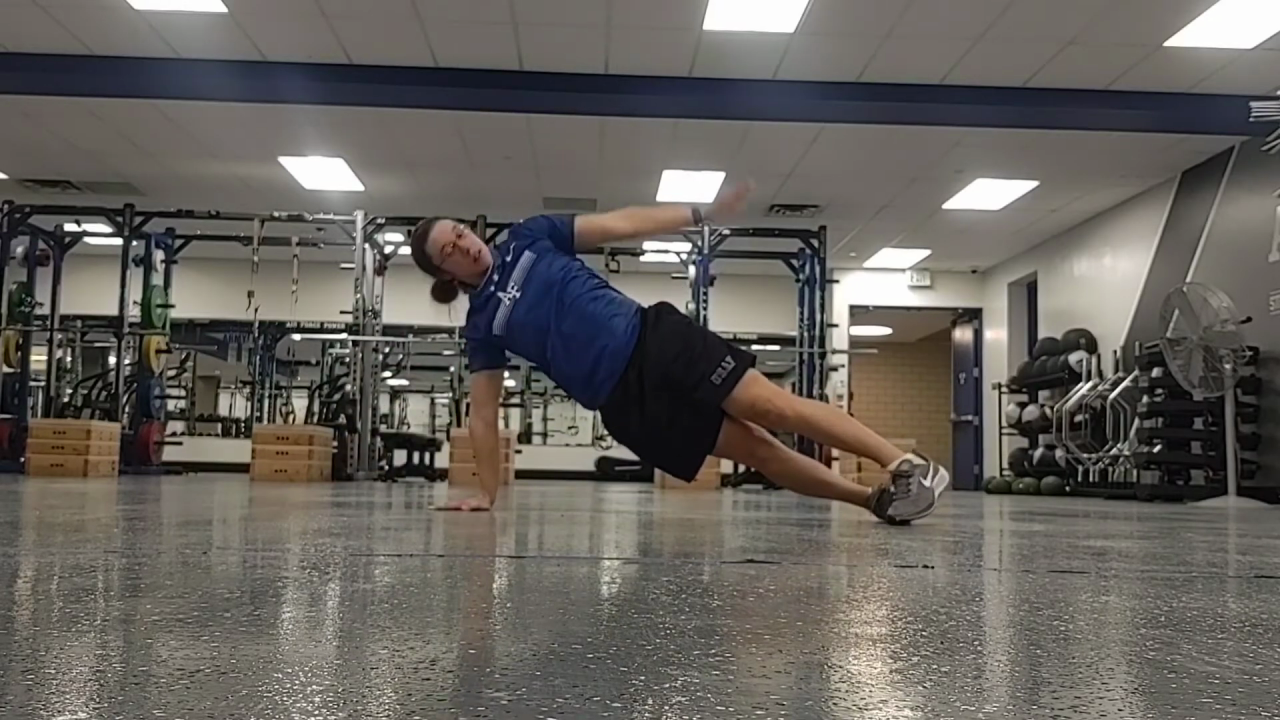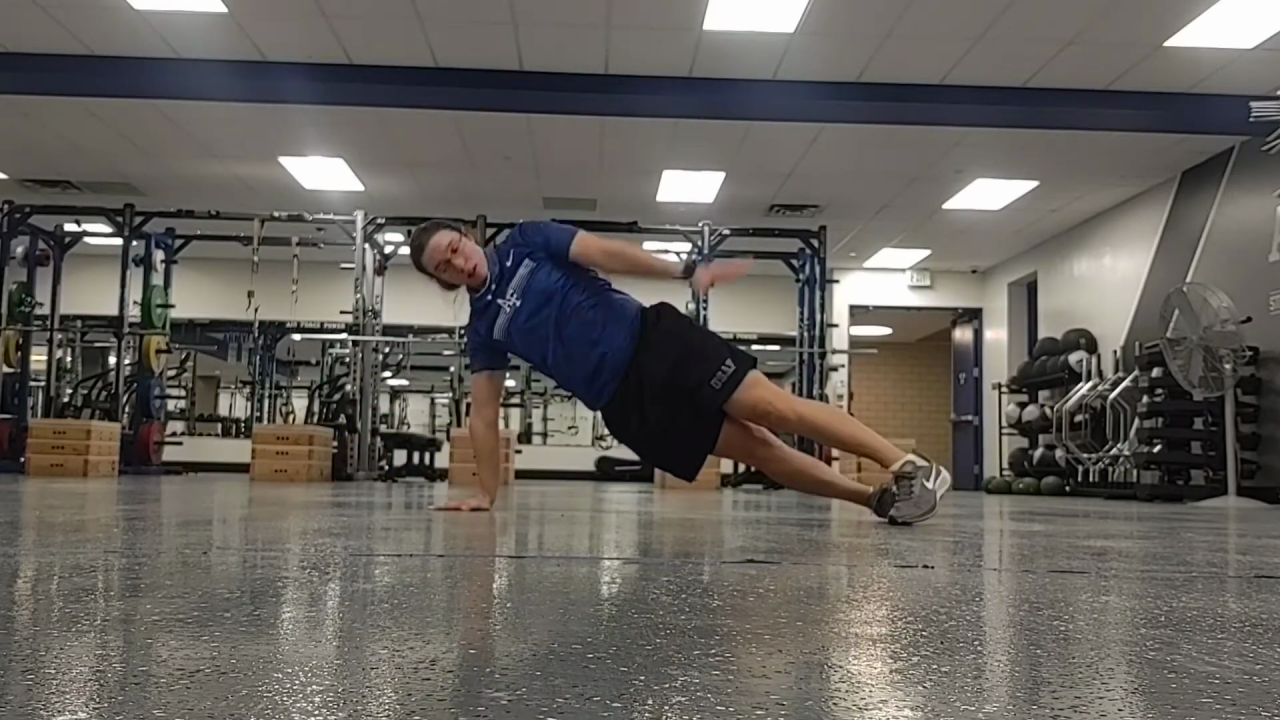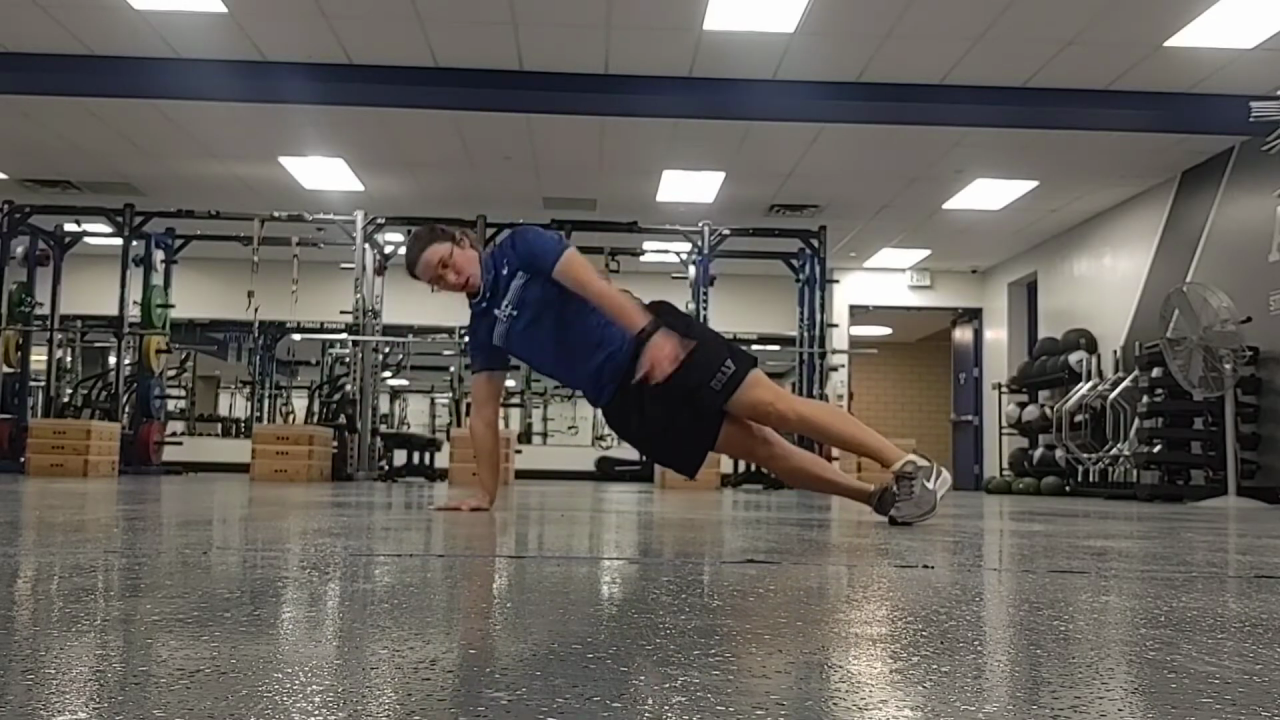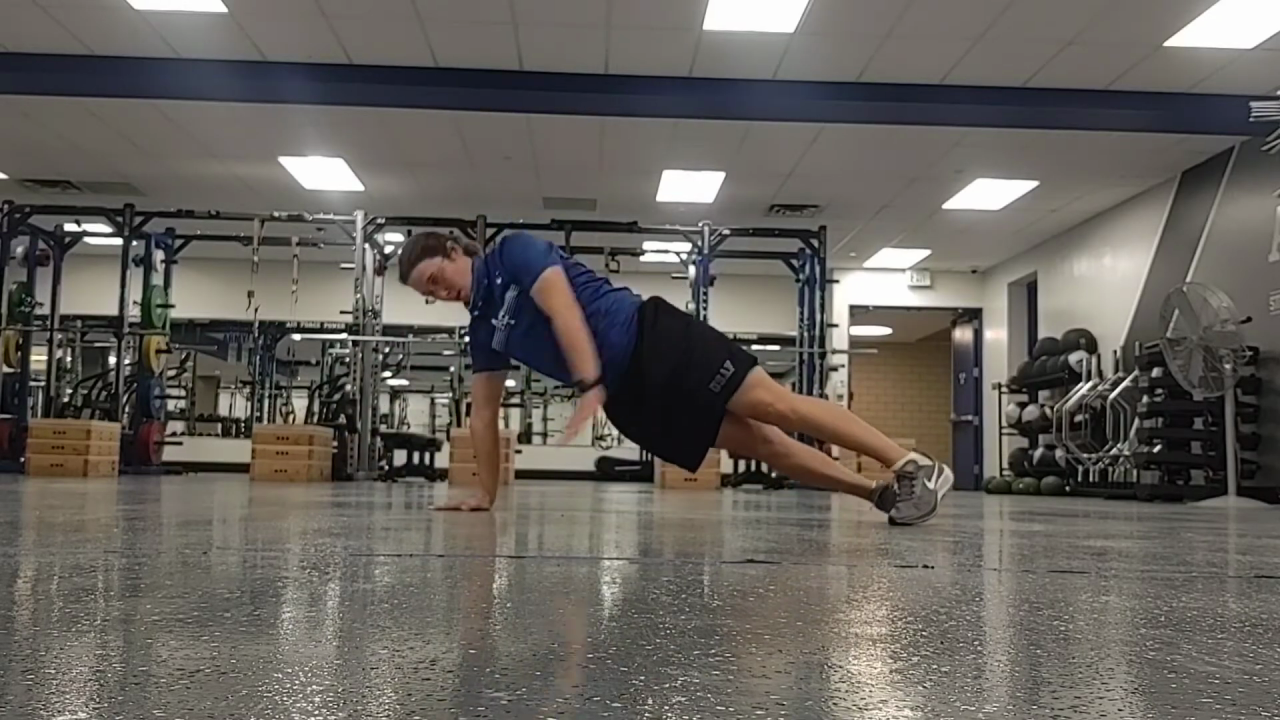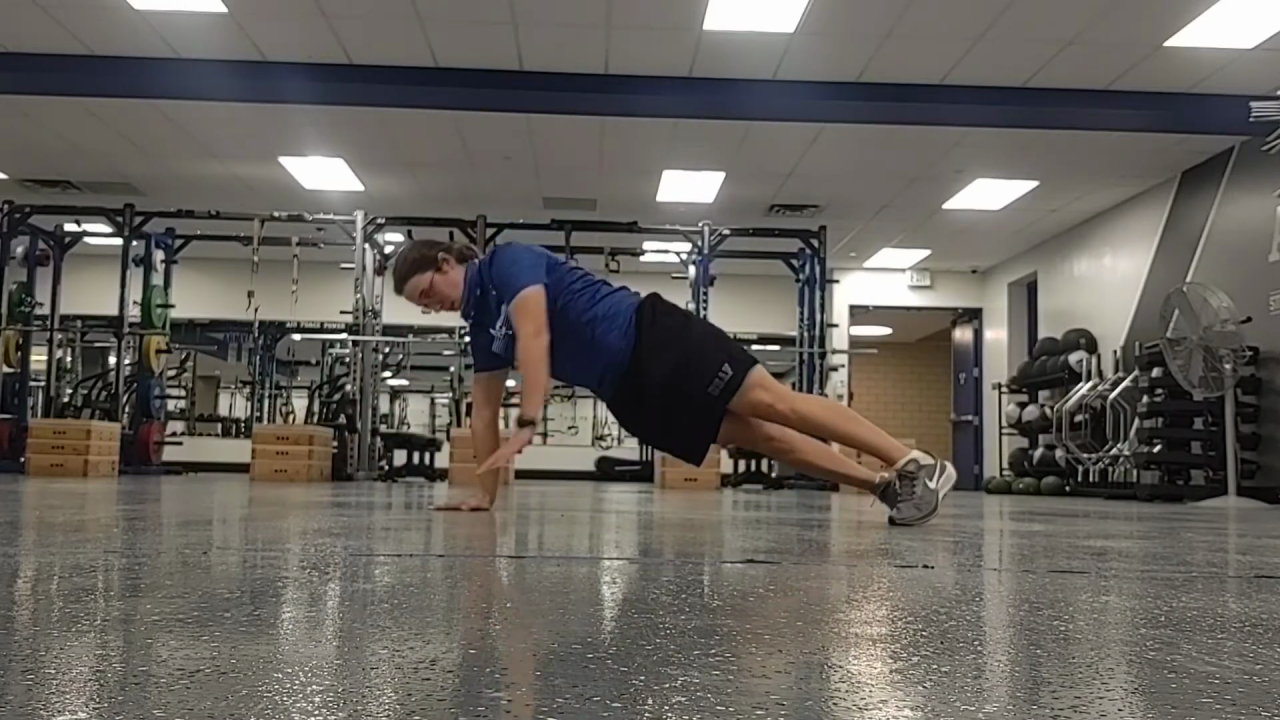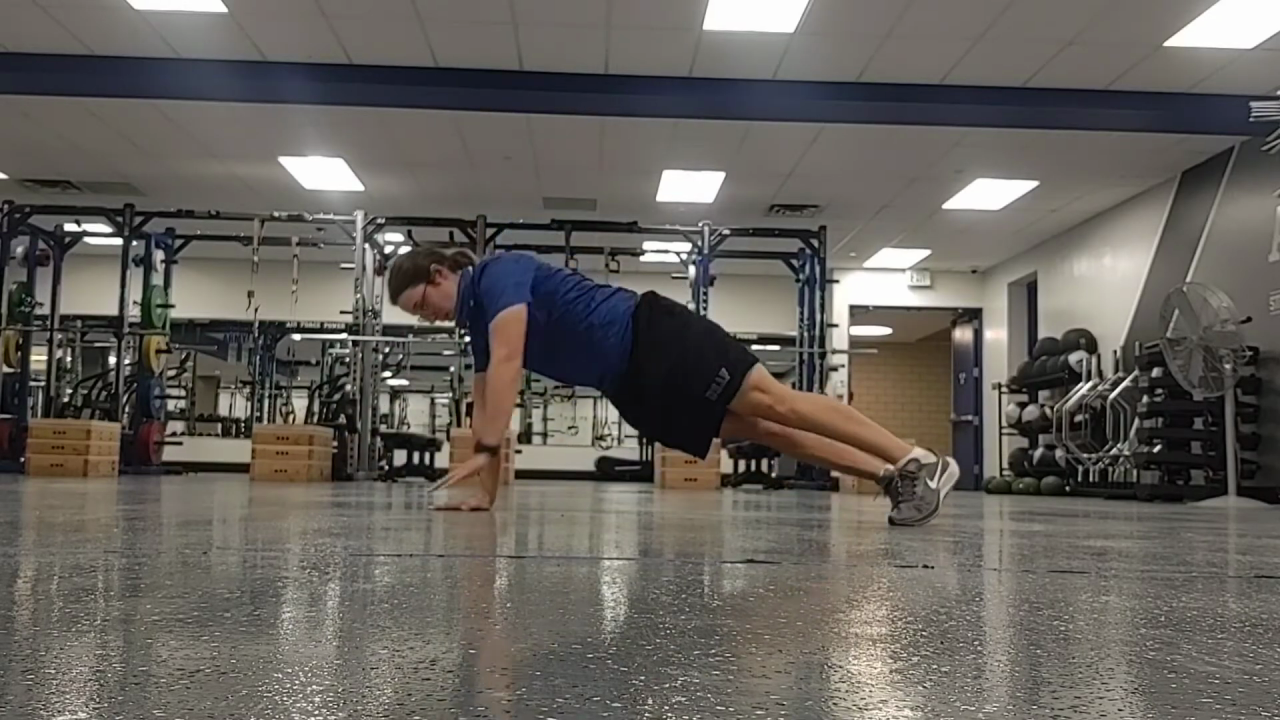
dt=0.1s
person 1, frame 1
left shoulder: (532, 238)
right shoulder: (483, 325)
left elbow: (617, 224)
right elbow: (483, 414)
left wrist: (701, 214)
right wrist: (486, 491)
left hip: (654, 340)
right hip: (626, 401)
left knee: (770, 406)
right knee: (754, 449)
left ankle: (907, 467)
right ankle: (876, 496)
person 1, frame 2
left shoulder: (526, 243)
right shoulder: (482, 327)
left elbow: (607, 252)
right elbow: (483, 413)
left wrist: (686, 270)
right wrist: (487, 492)
left hip: (653, 343)
right hip: (623, 404)
left knee: (770, 405)
right knee: (755, 449)
left ankle: (908, 468)
right ankle: (875, 494)
person 1, frame 3
left shoulder: (521, 245)
right shoulder: (483, 326)
left elbow: (588, 280)
right elbow: (484, 413)
left wrist: (649, 330)
right wrist: (486, 493)
left hip: (655, 348)
right hip: (627, 402)
left knee: (772, 405)
right knee: (754, 444)
left ankle: (910, 467)
right ankle: (877, 494)
person 1, frame 4
left shoulder: (513, 253)
right shoulder: (483, 328)
left elbow: (564, 307)
right elbow: (483, 413)
left wrist: (590, 383)
right wrist: (486, 493)
left hip: (648, 335)
right hip: (630, 399)
left knee: (772, 404)
right knee: (755, 440)
left ankle: (911, 465)
right ankle: (879, 489)
person 1, frame 5
left shoulder: (507, 260)
right shoulder: (480, 326)
left elbow: (534, 336)
right elbow: (485, 410)
left wrist: (529, 423)
right wrist: (485, 491)
left hip: (656, 334)
right hip: (631, 392)
left knee: (773, 402)
right knee: (757, 435)
left ankle: (915, 462)
right ankle: (884, 482)
person 1, frame 6
left shoulder: (499, 273)
right shoulder: (476, 324)
left elbow: (509, 362)
right elbow: (484, 406)
left wrist: (485, 450)
right wrist: (486, 492)
left hip: (653, 334)
right hip: (632, 388)
left knee: (773, 402)
right knee: (759, 429)
left ankle: (917, 461)
right ankle: (888, 473)
